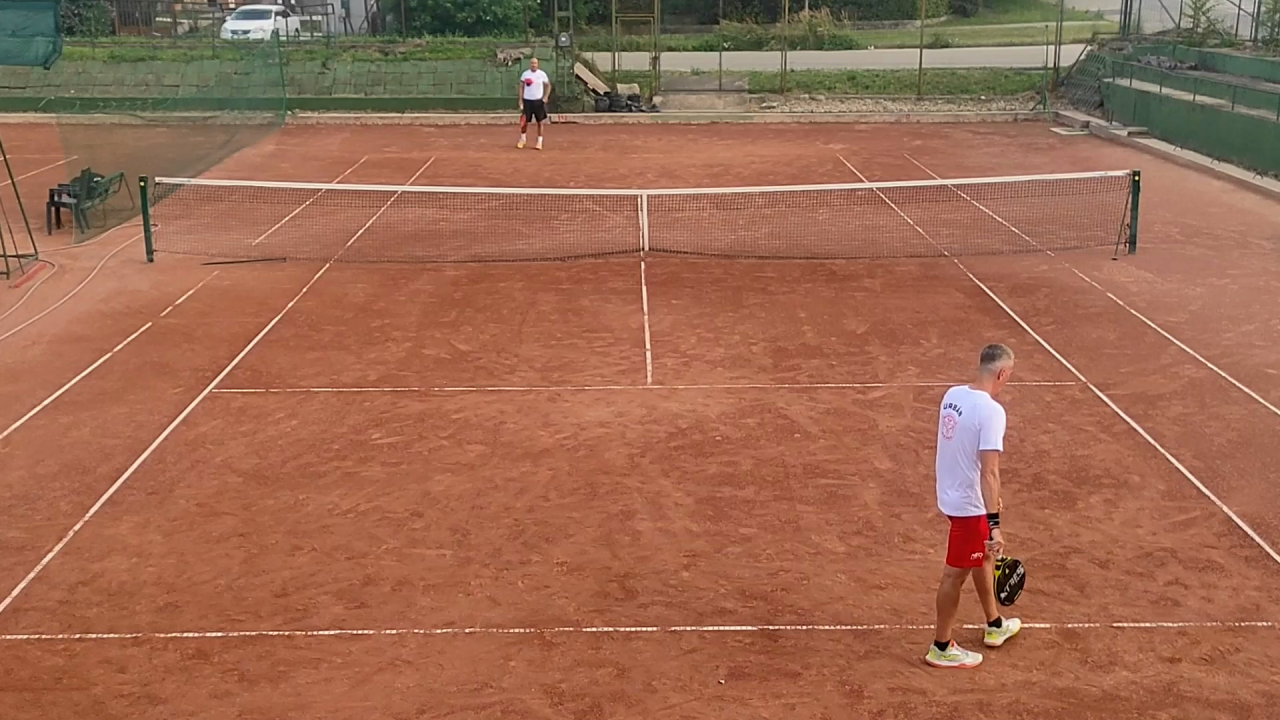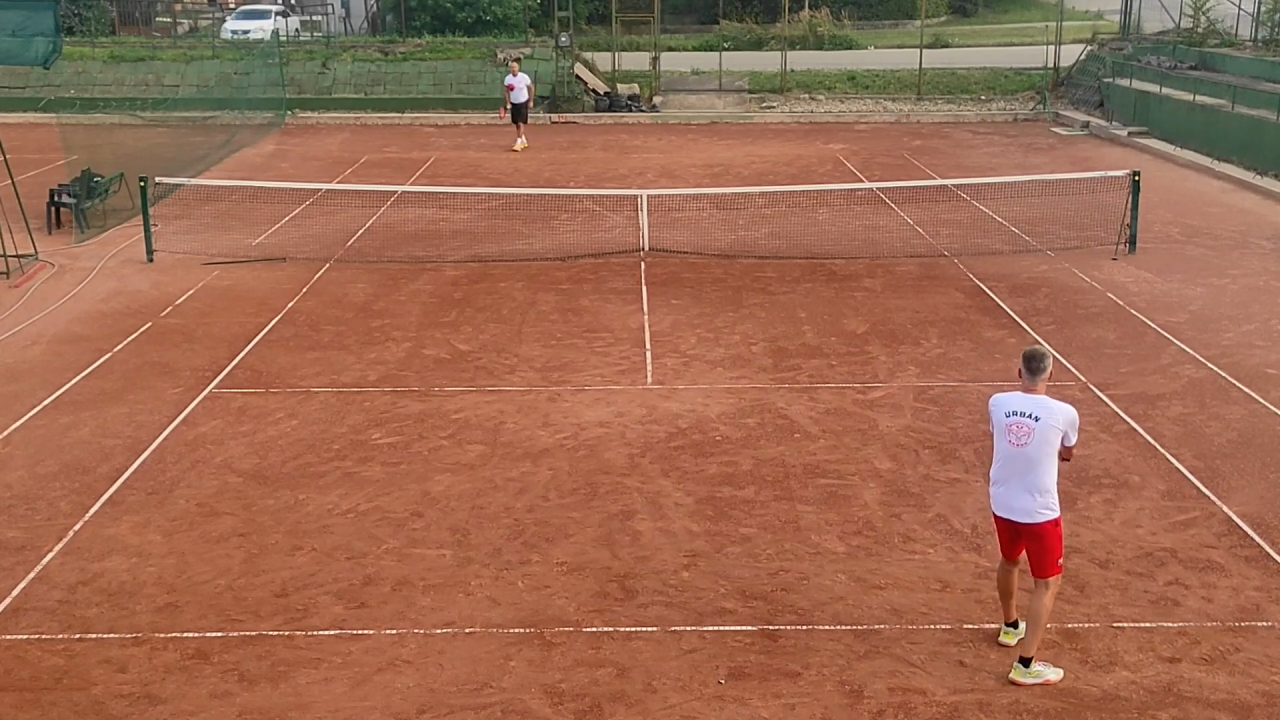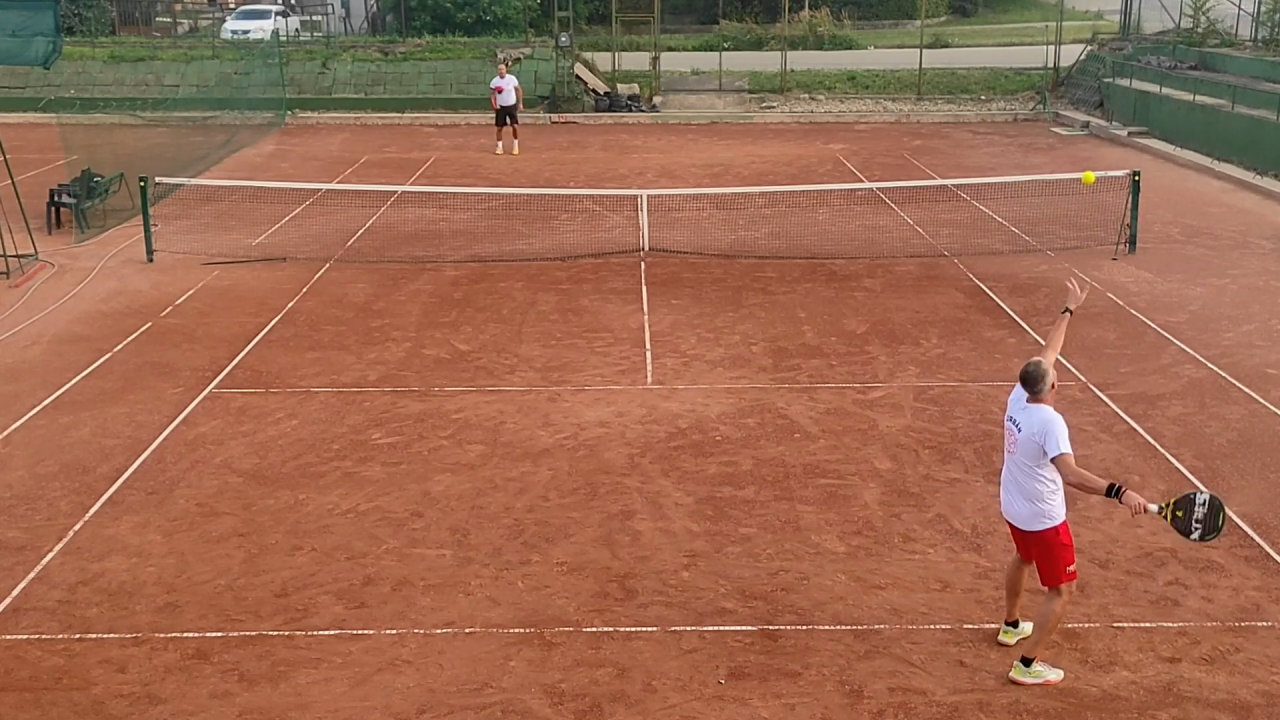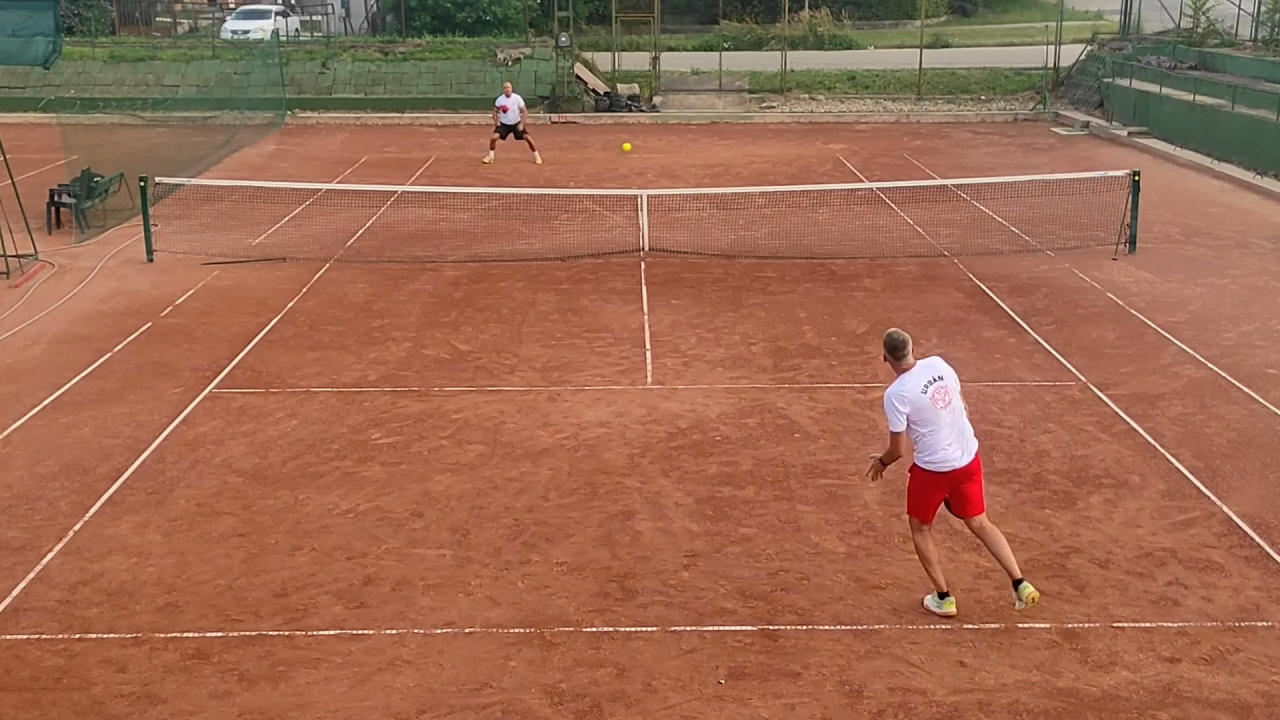
dt=1s
person 1, frame 1
left shoulder: (952, 395)
right shoulder: (990, 411)
right elbow: (988, 472)
right wrist: (995, 523)
left hip: (952, 495)
right hip: (970, 505)
left knee: (982, 557)
right knee: (957, 572)
left ankle: (996, 625)
right ankle: (941, 647)
person 1, frame 2
left shoulder: (997, 403)
right shoulder: (1064, 413)
left hip: (1002, 505)
right hip: (1041, 512)
left knee: (1009, 562)
right knee: (1046, 585)
left ankle: (1011, 626)
right ankle: (1025, 665)
person 1, frame 3
left shoulder: (1017, 399)
right shoulder: (1050, 422)
left elbow: (1048, 352)
right elbow: (1071, 474)
left wrist: (1068, 309)
right wrist: (1119, 492)
left hip: (1013, 508)
right hip: (1043, 518)
left knee: (1023, 558)
right knee: (1060, 592)
left ankle: (1011, 625)
right ankle: (1027, 665)
person 1, frame 4
left shoulder: (896, 394)
right shoulder: (939, 365)
left elbow: (898, 450)
right elbow: (961, 408)
left wrist: (881, 462)
left hip: (932, 468)
right hip: (968, 458)
left knee: (919, 528)
right knee: (980, 525)
left ankle: (944, 598)
right ankle: (1020, 584)
